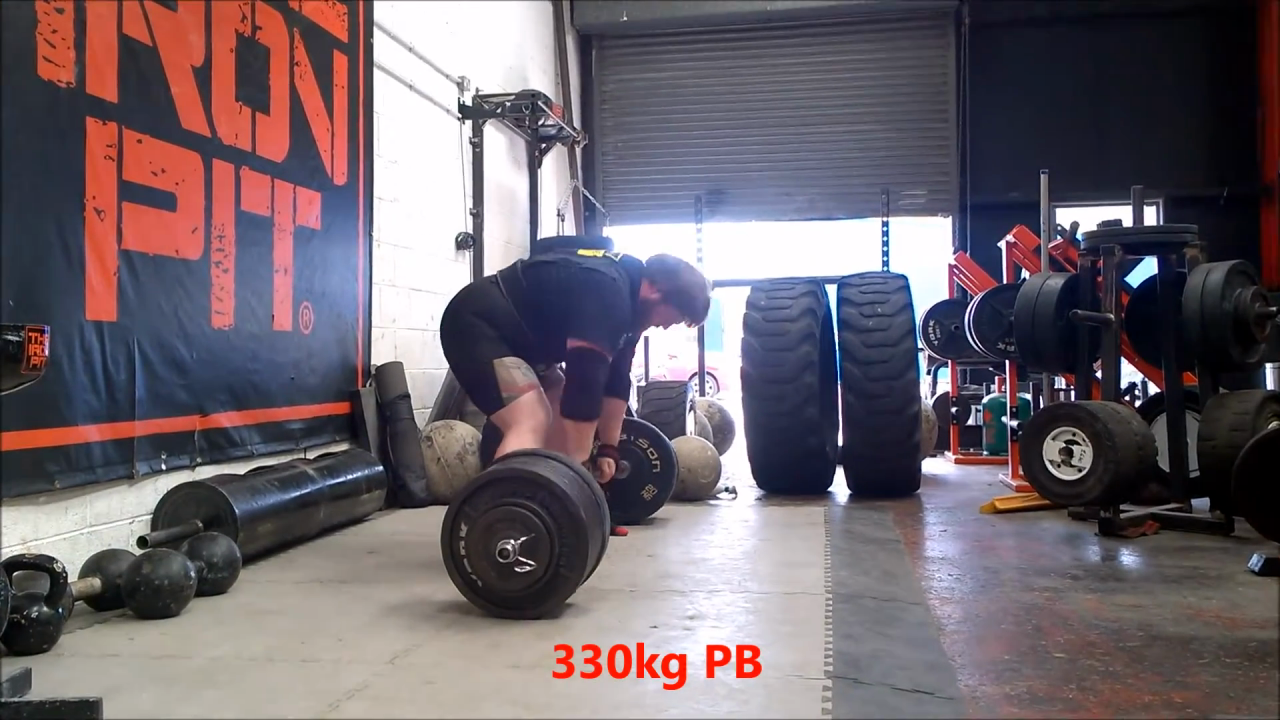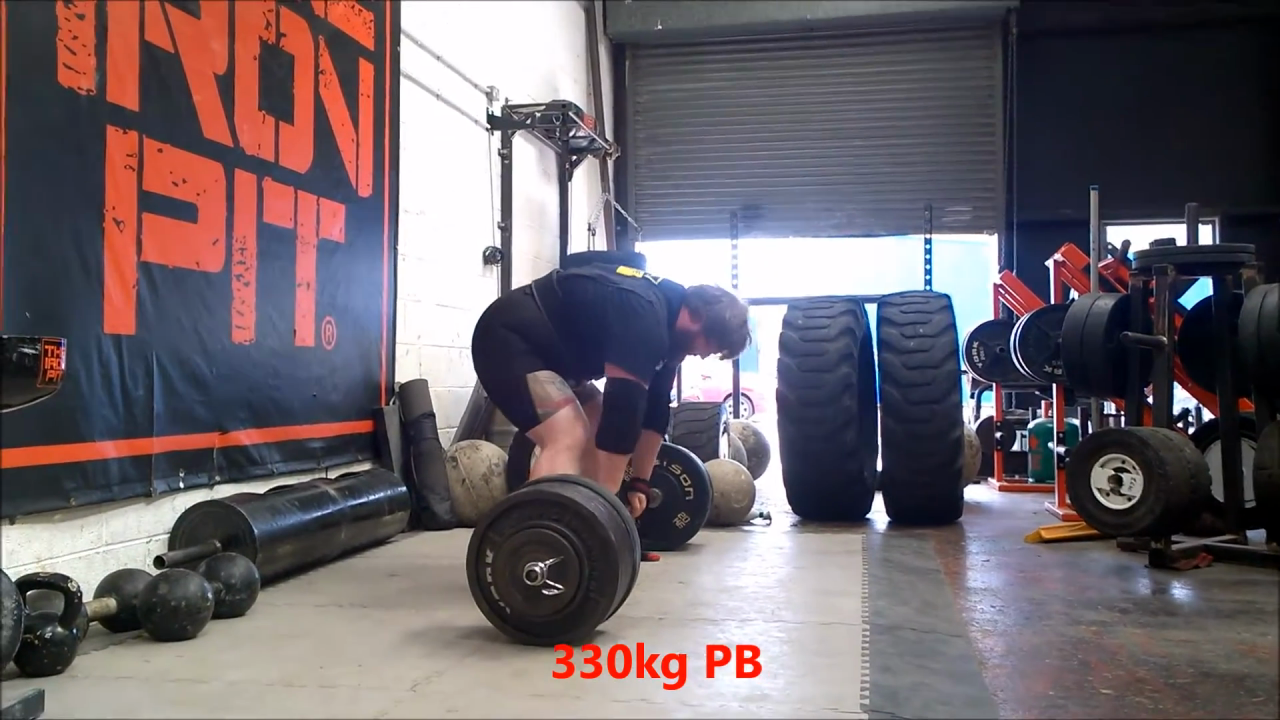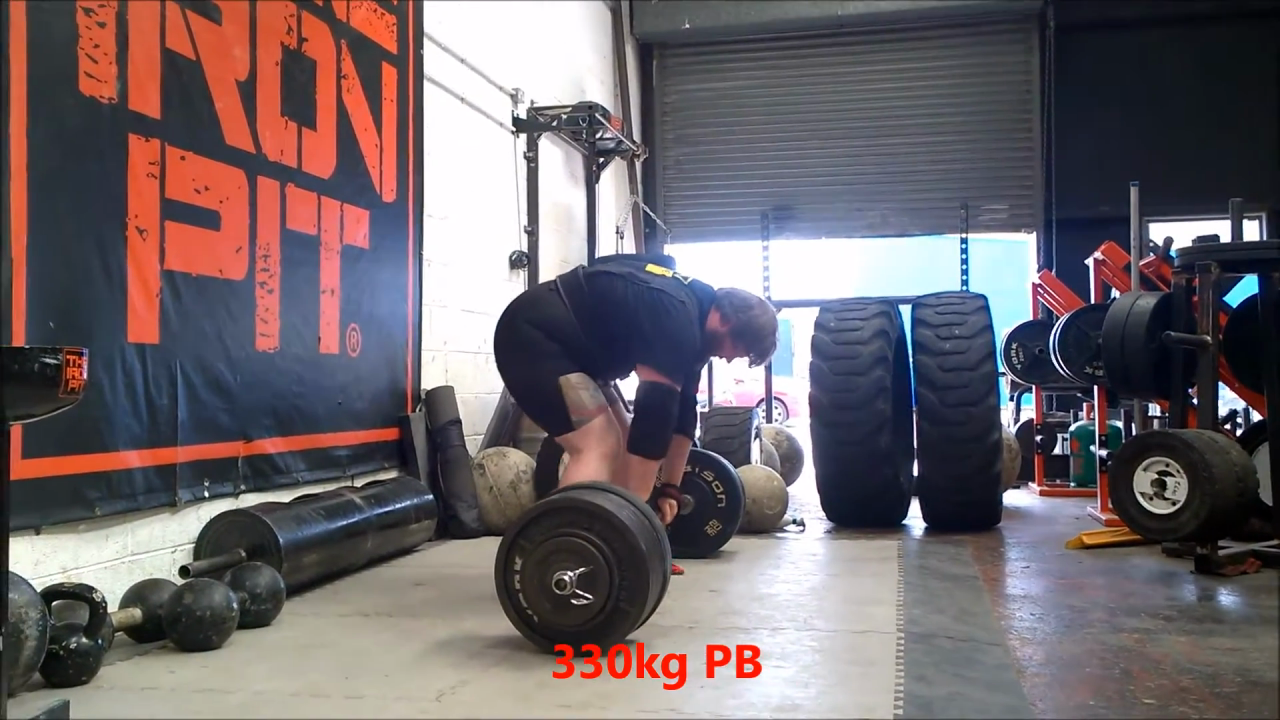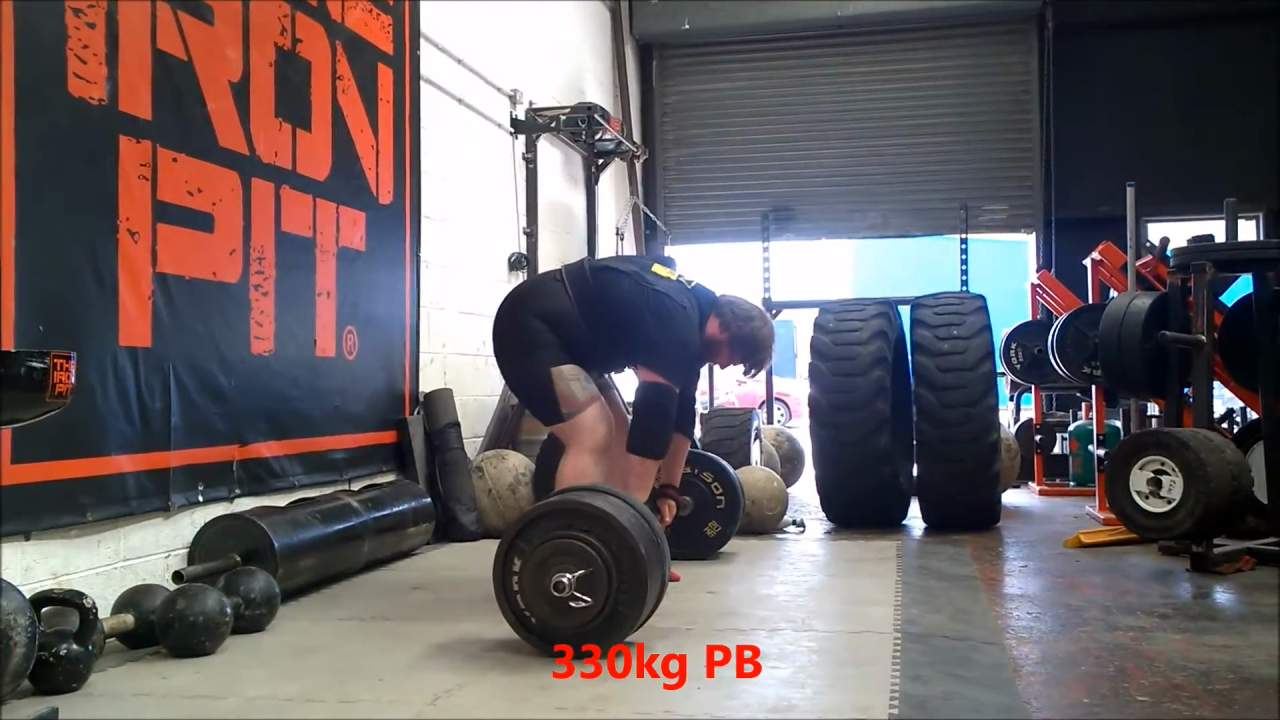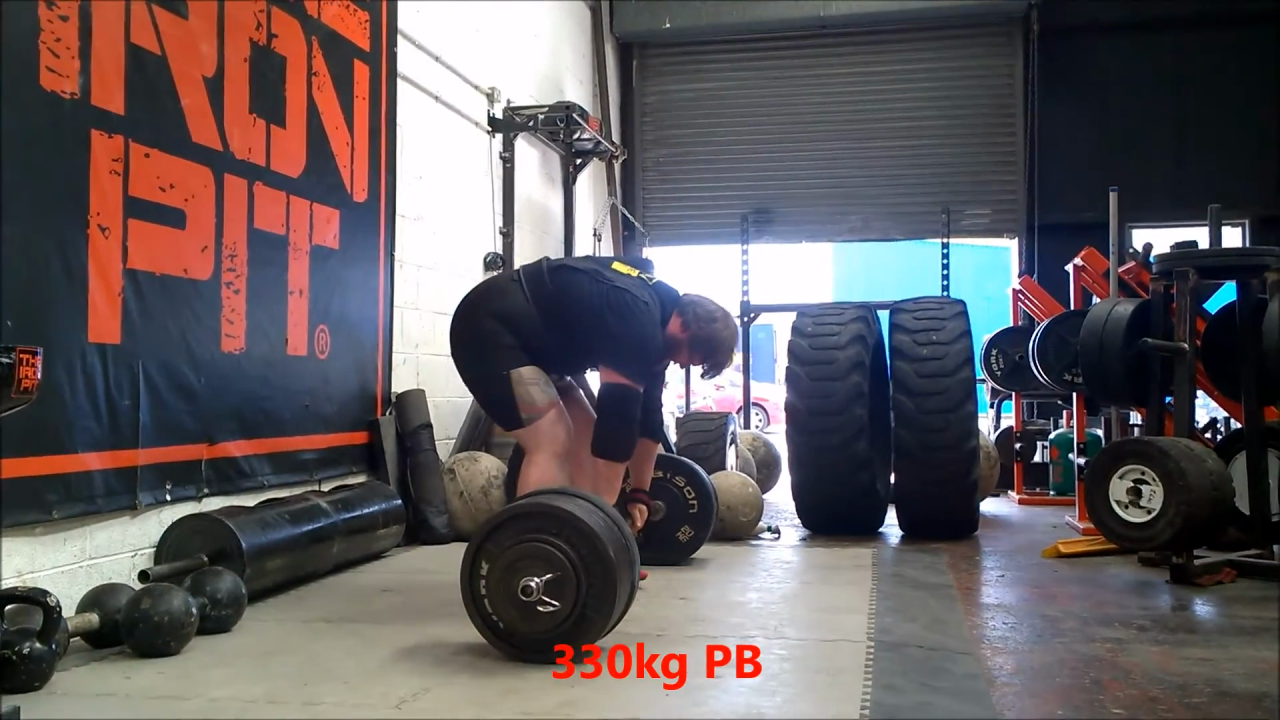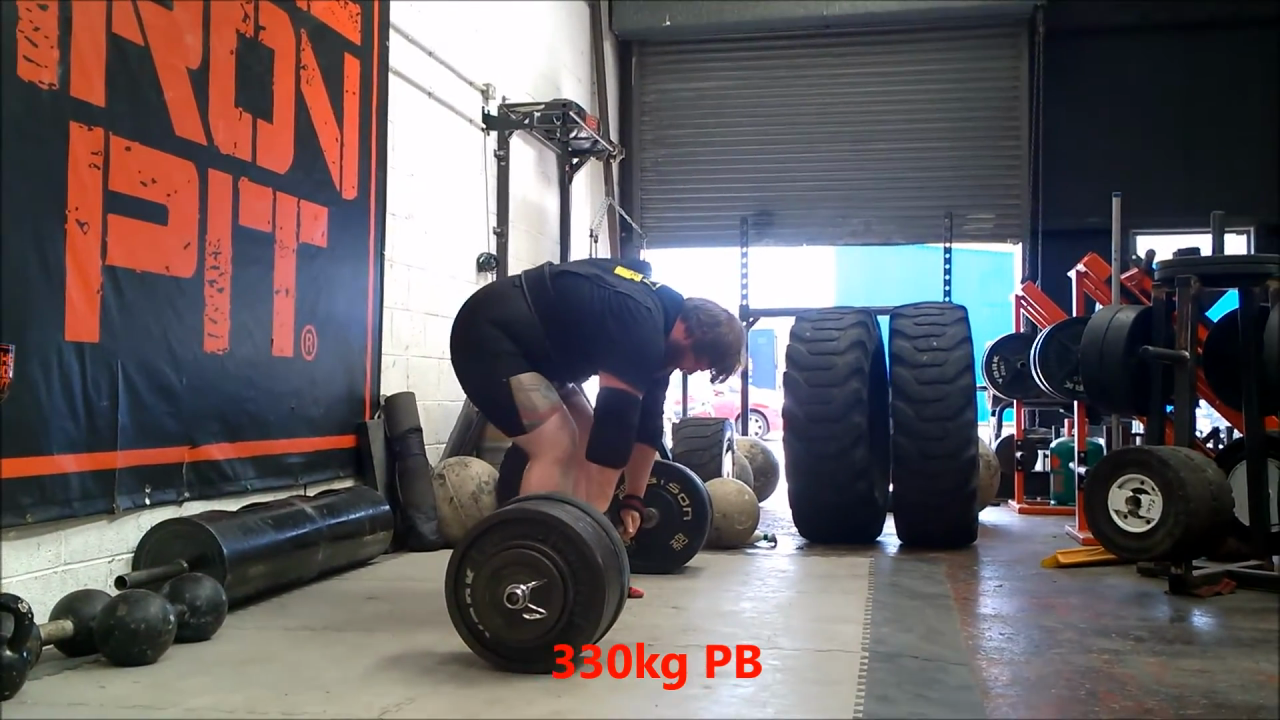
dt=0.4s
person 1, frame 1
left shoulder: (628, 294)
right shoulder: (607, 291)
left elbow: (615, 378)
right elbow: (584, 378)
left wrist: (608, 449)
right wrist: (579, 466)
right hip: (477, 325)
left knee: (565, 424)
right knee: (529, 424)
person 1, frame 2
left shoulder: (670, 324)
right shoulder: (645, 323)
left elbow: (656, 408)
right elbow: (623, 411)
left wrist: (639, 485)
right hip: (509, 340)
left knee: (600, 440)
right knee: (567, 441)
person 1, frame 3
left shoulder: (694, 317)
right shoulder: (678, 325)
left elbow: (682, 407)
right elbow: (656, 415)
left wrist: (670, 490)
left hip: (569, 345)
right hip: (533, 336)
left knee: (622, 441)
right knee: (598, 446)
person 1, frame 4
left shoulder: (694, 317)
right shoulder: (675, 323)
left elbow: (680, 409)
right elbow: (654, 412)
left wrist: (669, 490)
left hip: (568, 336)
right hip: (531, 327)
left knee: (618, 436)
right knee: (592, 438)
person 1, frame 5
left shoulder: (656, 322)
right shoulder: (638, 325)
left elbow: (647, 414)
right elbow: (619, 417)
left wrist: (638, 496)
right hip: (490, 330)
left knee: (584, 442)
right knee: (552, 445)
person 1, frame 6
left shoulder: (661, 323)
right shoulder: (640, 327)
left elbow: (647, 417)
right elbow: (615, 420)
left wrist: (633, 500)
left hip: (529, 343)
right hip: (490, 334)
left knee: (584, 444)
right knee: (556, 449)
